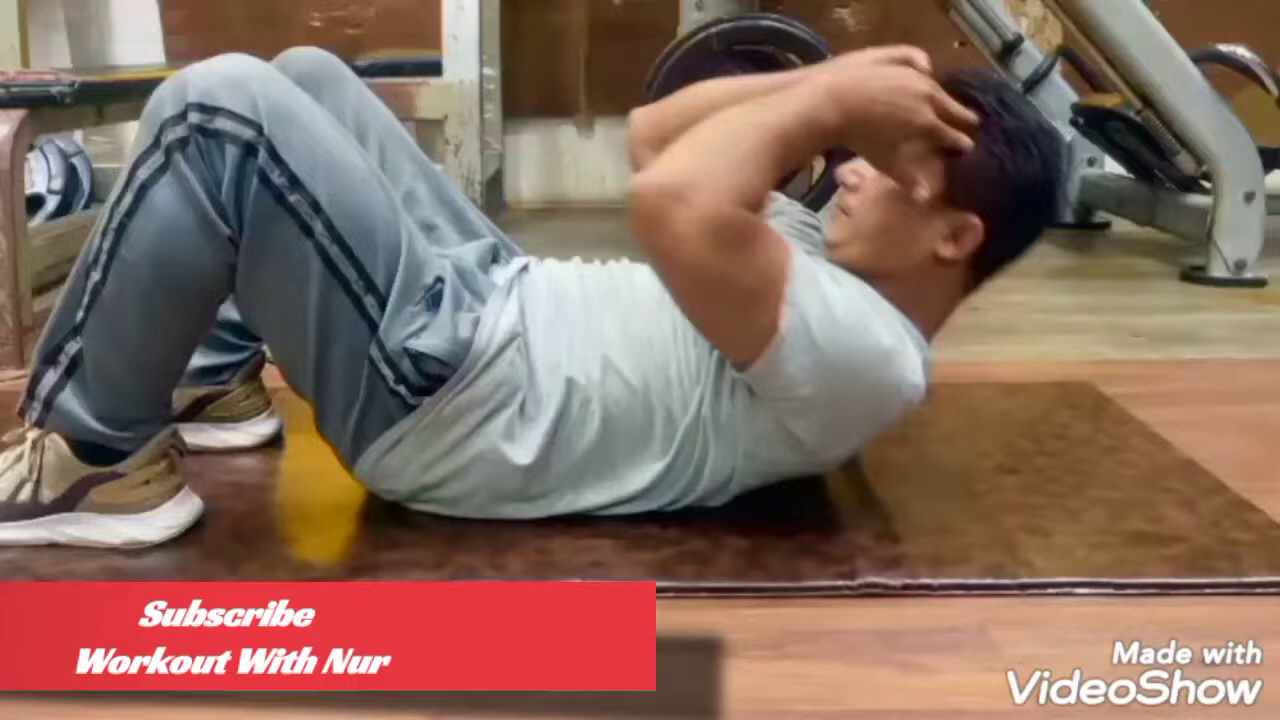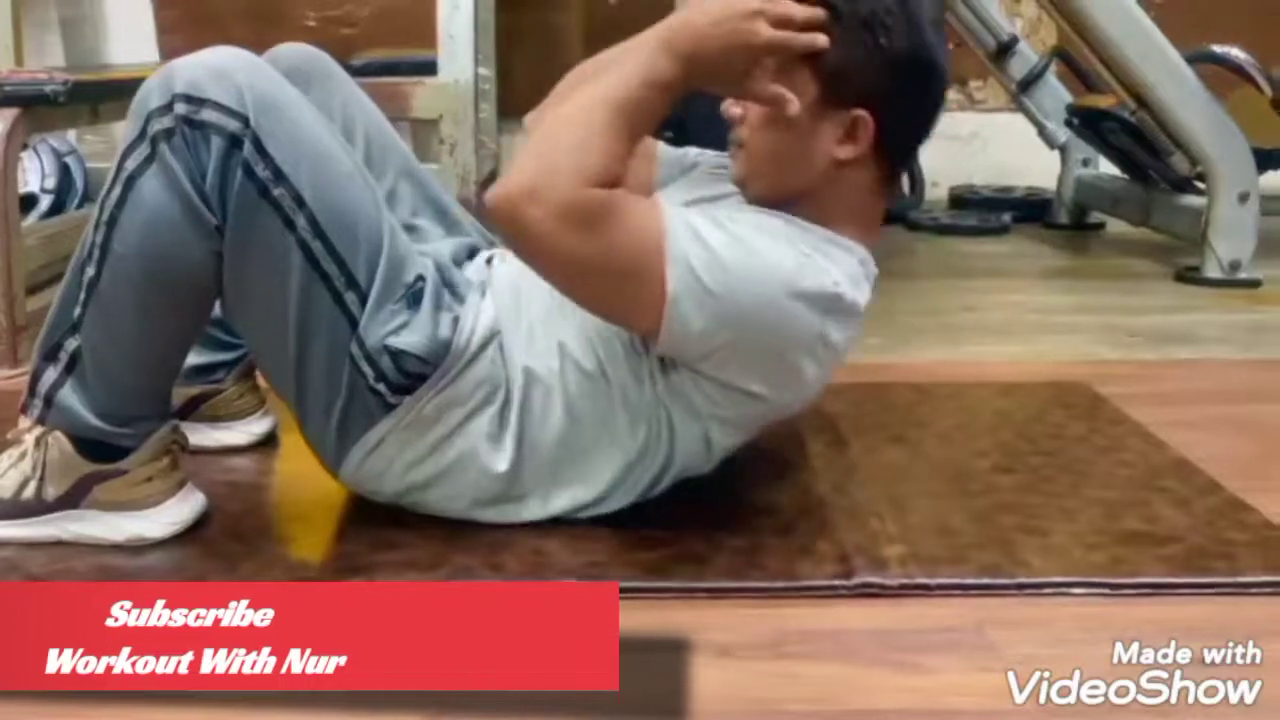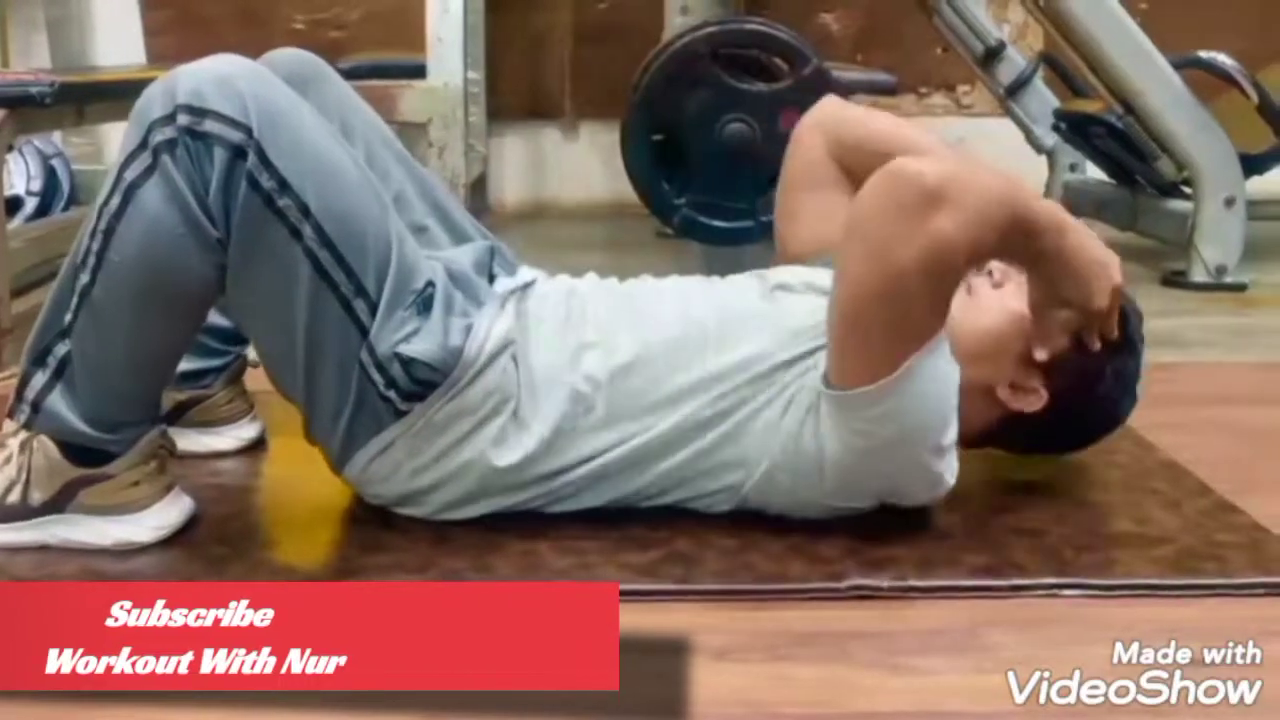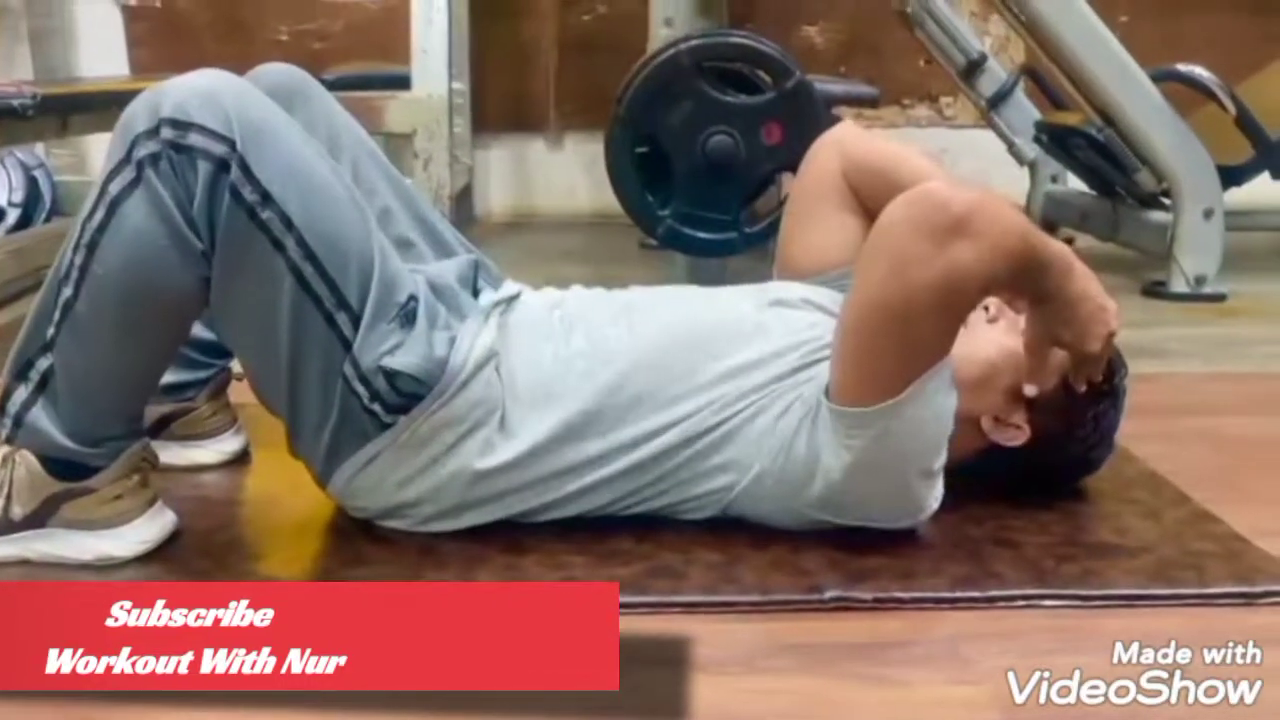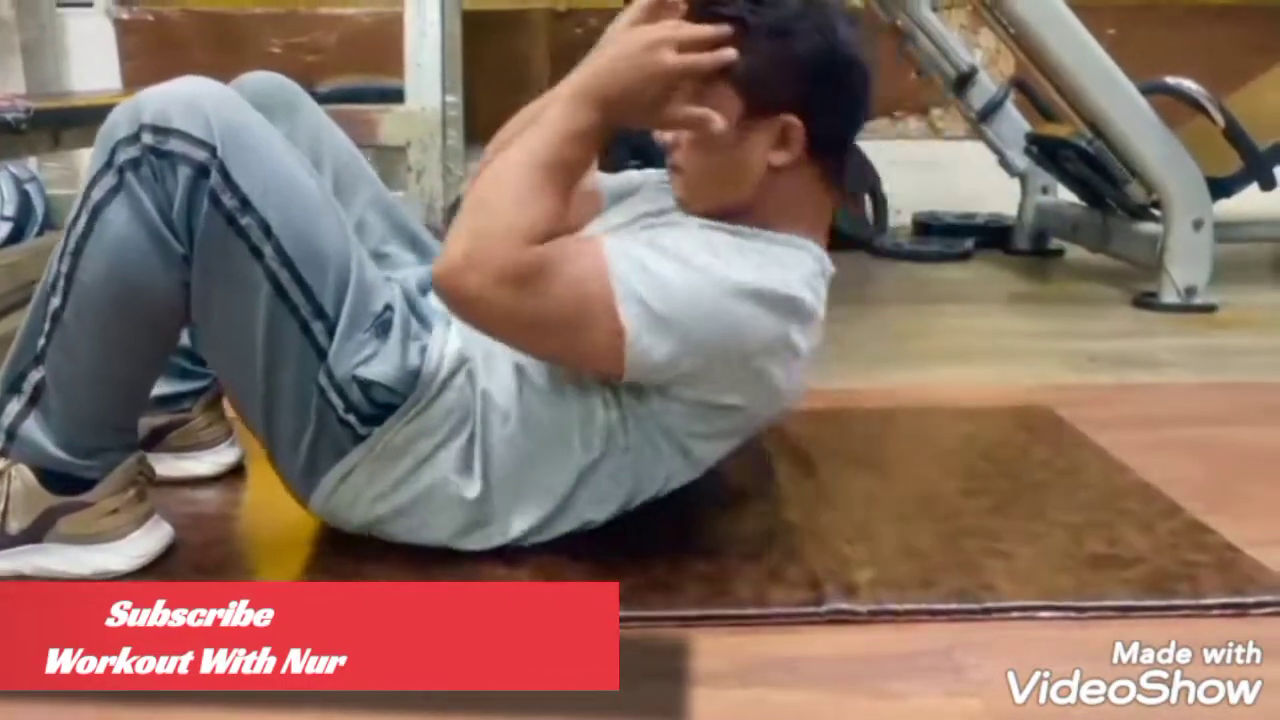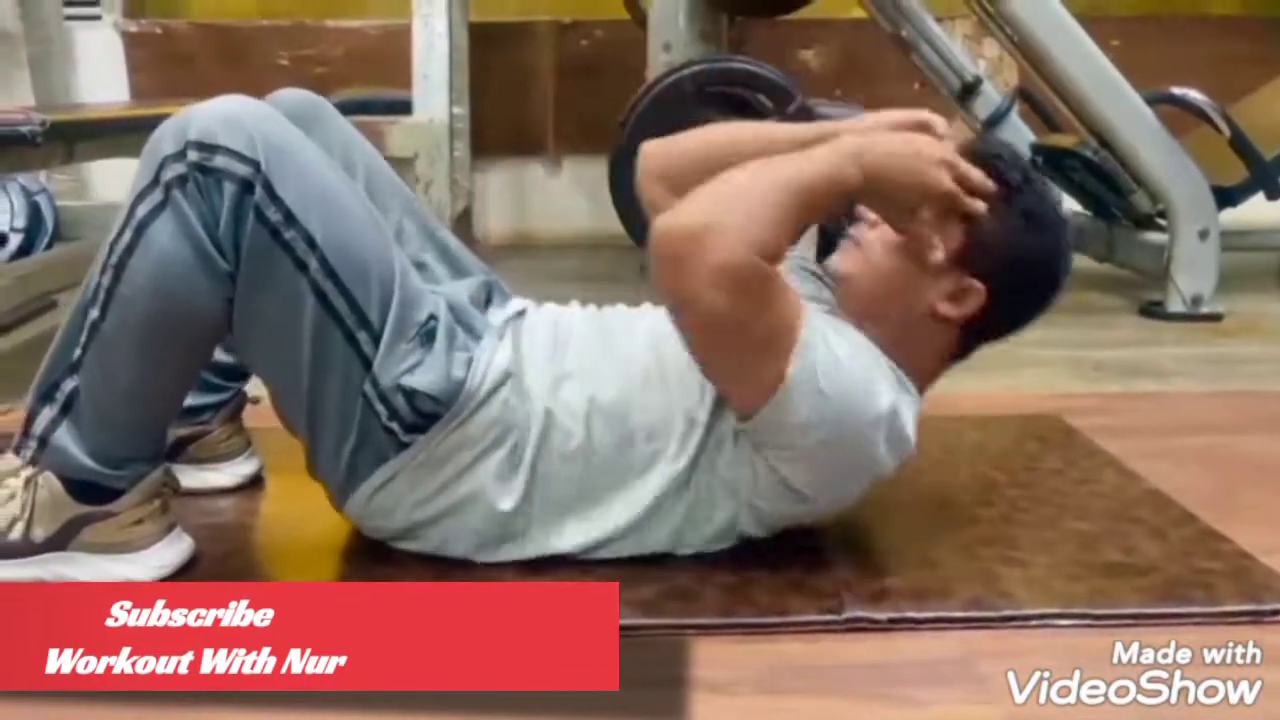
dt=0.5s
person 1, frame 1
left shoulder: (866, 355)
right shoulder: (839, 268)
left elbow: (666, 199)
right elbow: (653, 134)
left wrist: (828, 98)
right wrist: (831, 96)
left hip: (444, 400)
right hip: (501, 307)
left knee: (221, 109)
right knee: (303, 74)
left ankle: (89, 456)
right ankle: (217, 374)
person 1, frame 2
left shoulder: (788, 287)
right shoulder: (778, 197)
left elbow: (533, 201)
right elbow: (566, 135)
left hip: (423, 405)
right hip: (470, 308)
left knee: (204, 103)
right knee: (291, 76)
left ankle: (95, 458)
right ankle: (208, 378)
person 1, frame 3
left shoulder: (891, 440)
right shoulder: (866, 332)
left elbow: (923, 198)
right elbow: (825, 133)
left wrist: (1053, 239)
right wrist: (1034, 219)
left hip: (434, 400)
right hip: (495, 313)
left knee: (206, 112)
right knee: (283, 79)
right ankle: (193, 382)
person 1, frame 4
left shoulder: (881, 464)
right shoulder: (848, 332)
left elbow: (944, 232)
right elbow: (841, 154)
left wrist: (1058, 276)
right wrist: (1032, 246)
left hip: (416, 413)
right hip: (478, 324)
left knee: (190, 127)
right knee: (269, 95)
right ankle: (180, 393)
person 1, frame 5
left shoulder: (744, 298)
right shoulder: (723, 212)
left elbow: (479, 271)
right elbow: (514, 199)
left wrist: (597, 92)
right wrist: (610, 88)
left hip: (394, 437)
right hip: (437, 353)
left knee: (173, 135)
right knee: (259, 104)
right ankle: (173, 408)
person 1, frame 6
left shoulder: (854, 410)
right shoulder: (833, 304)
left elbow: (688, 249)
right elbow: (660, 171)
left wrist: (850, 160)
right wrist: (846, 142)
left hip: (435, 441)
right hip: (493, 346)
left knee: (216, 153)
right knee: (291, 118)
right ankle: (191, 421)
